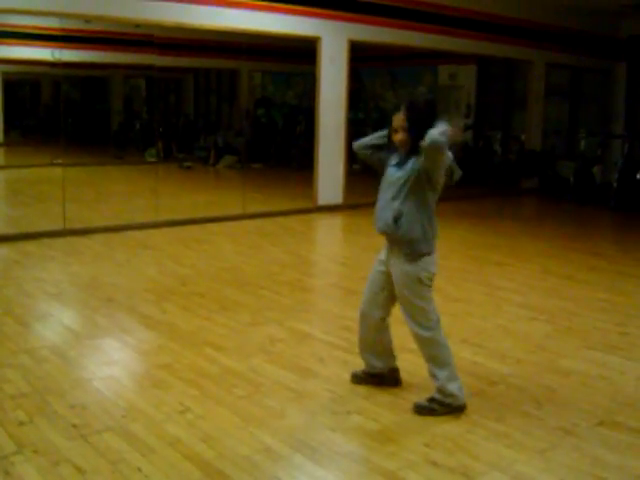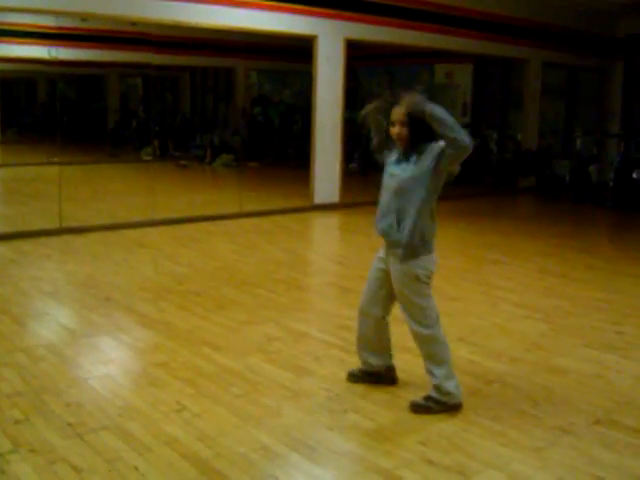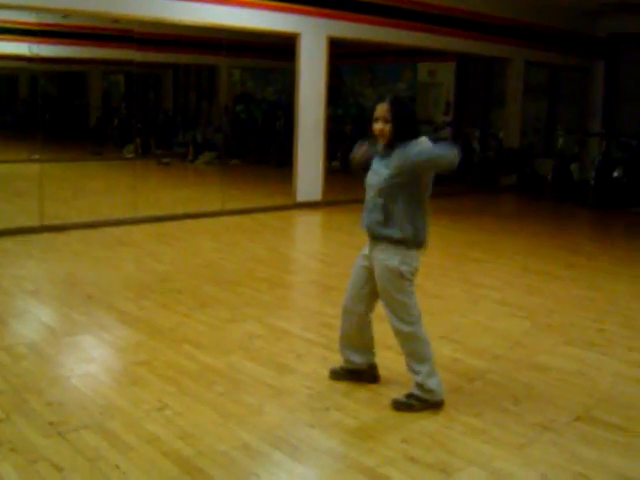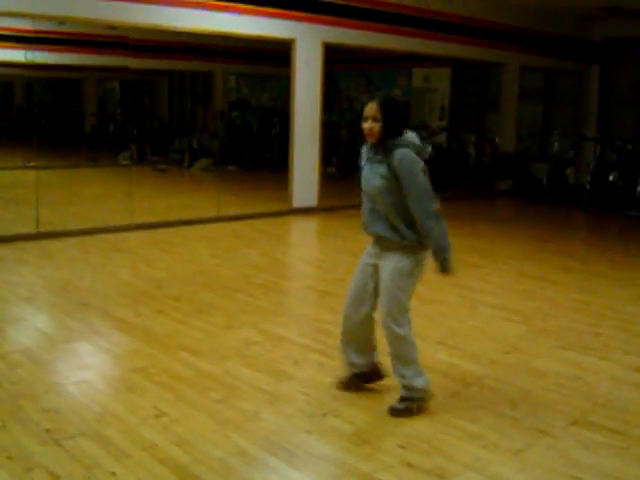
dt=0.2s
person 1, frame 1
left shoulder: (431, 161)
right shoulder: (394, 158)
left elbow: (433, 142)
right elbow: (360, 147)
left wrist: (443, 130)
right wrist: (393, 132)
left hip: (413, 257)
right hip: (390, 251)
left knee: (424, 327)
right knee: (370, 312)
left ankle: (451, 395)
right ankle: (381, 368)
person 1, frame 2
left shoulder: (435, 155)
right shoulder: (396, 154)
left elbow: (463, 144)
right elbow: (380, 147)
left wrist: (427, 108)
right wrist: (375, 122)
left hip: (412, 255)
right hip: (389, 249)
left knee: (423, 324)
right knee: (370, 310)
left ankle: (447, 393)
right ankle: (378, 366)
person 1, frame 3
left shoulder: (412, 153)
right shoulder: (381, 153)
left elbow: (449, 157)
left wrist: (405, 162)
right wrist: (364, 156)
left hip: (396, 251)
right hip: (373, 245)
left knee: (405, 321)
right knee: (353, 307)
left ankle: (428, 390)
right ankle: (359, 364)
person 1, frame 4
left shoulder: (403, 158)
right shoulder: (369, 153)
left elbow: (426, 206)
left wrist: (441, 252)
left hip: (404, 250)
right hip: (377, 245)
left knee: (393, 320)
right knee: (355, 309)
left ankle: (415, 390)
right ankle: (364, 366)
